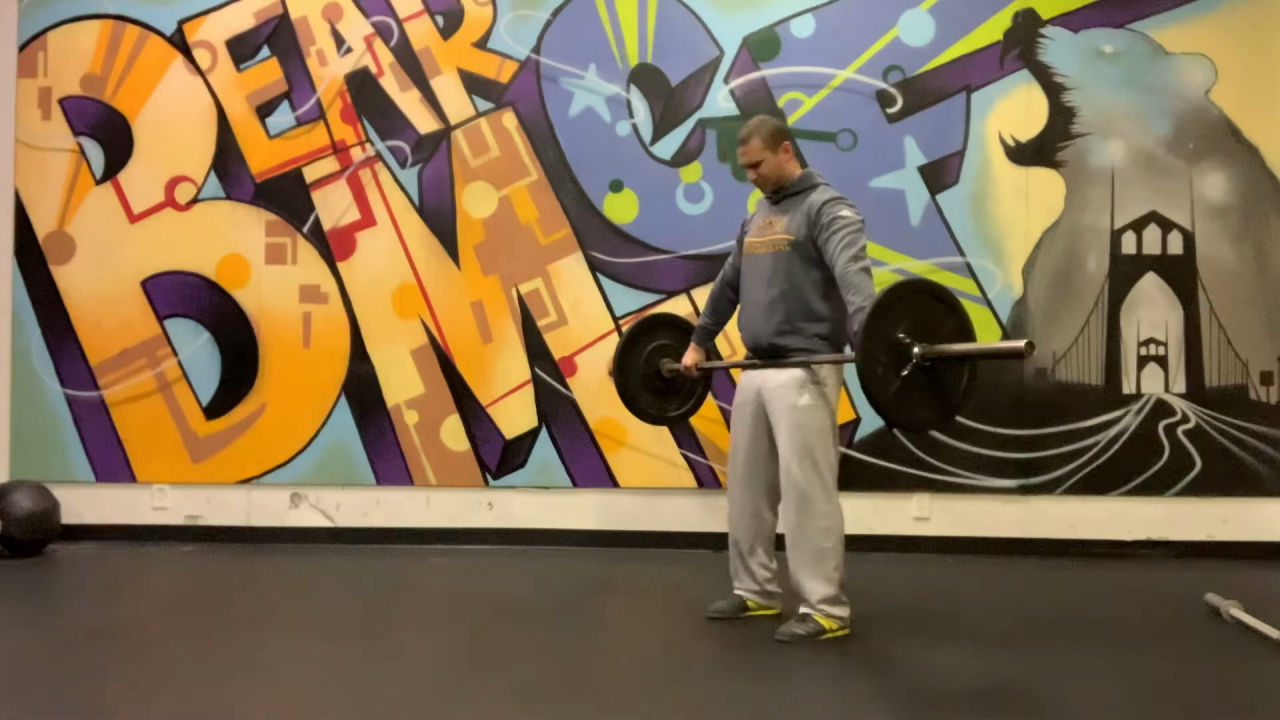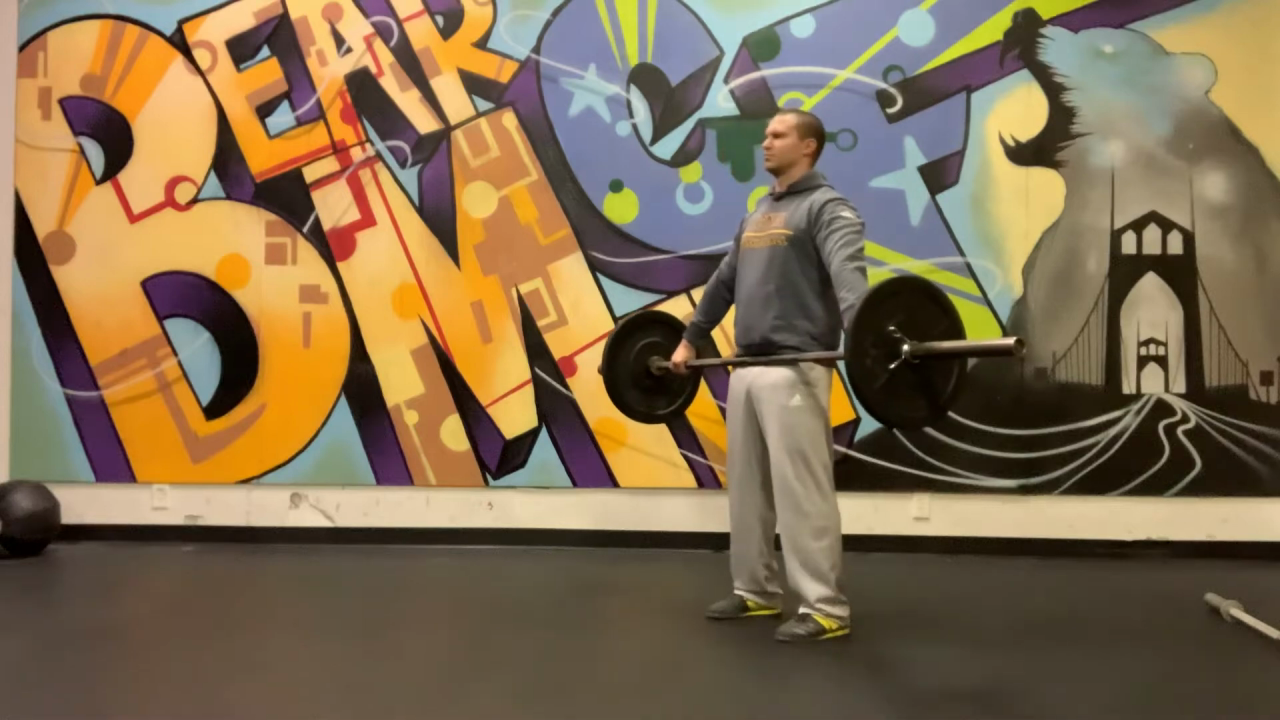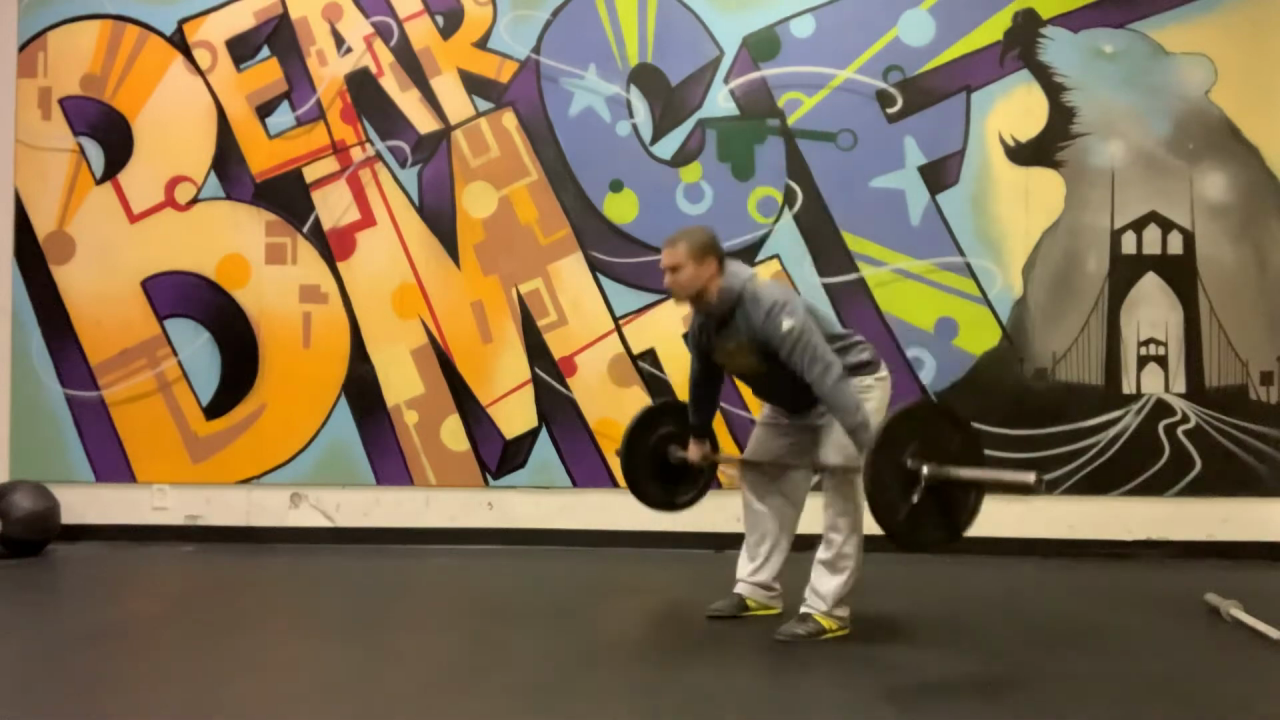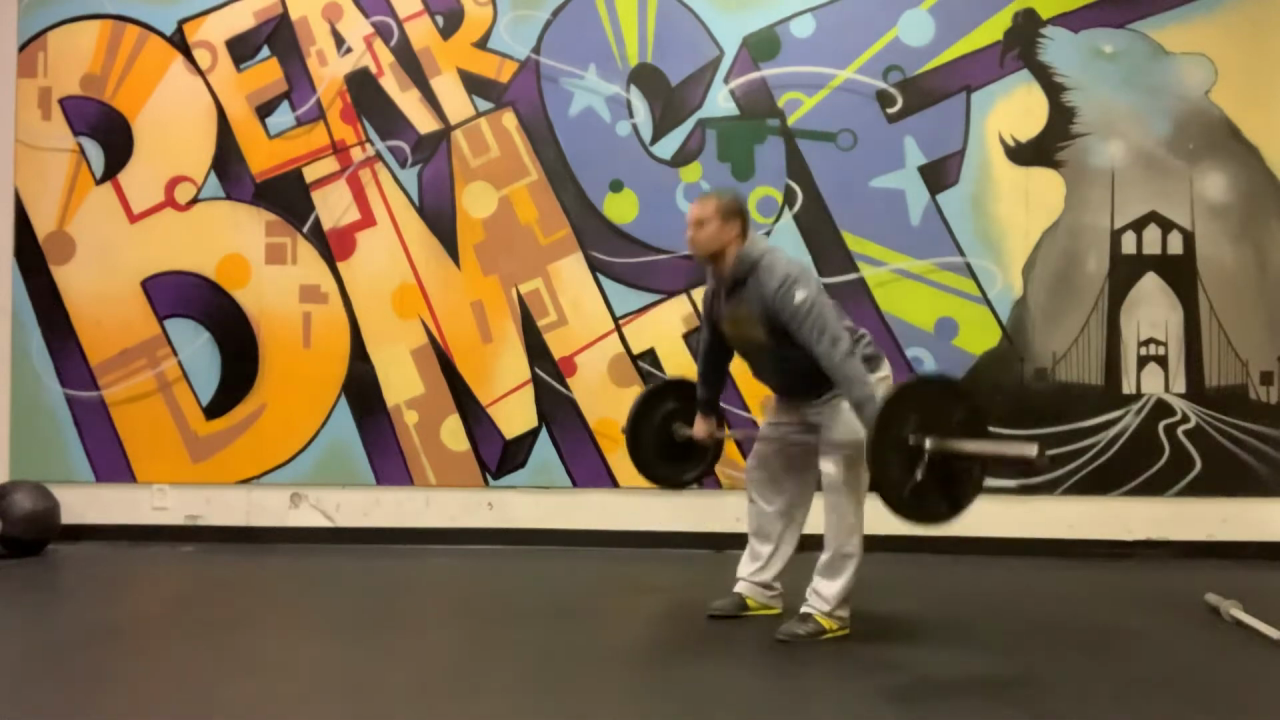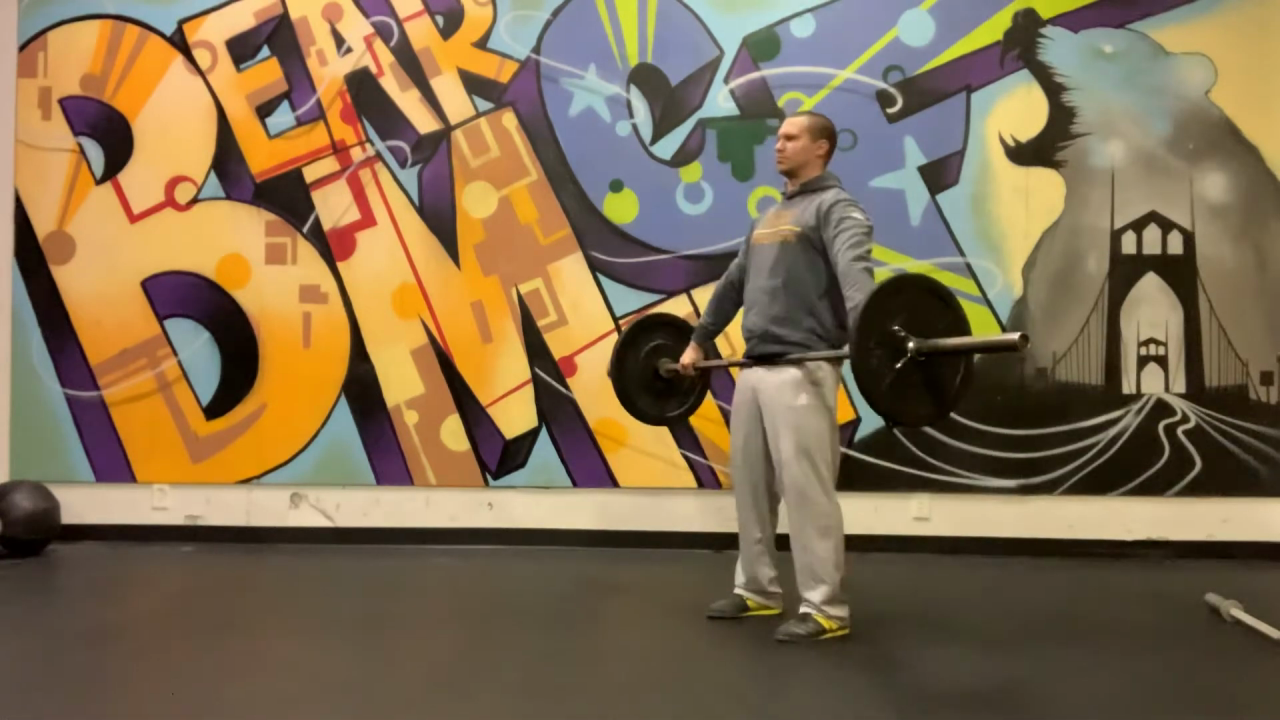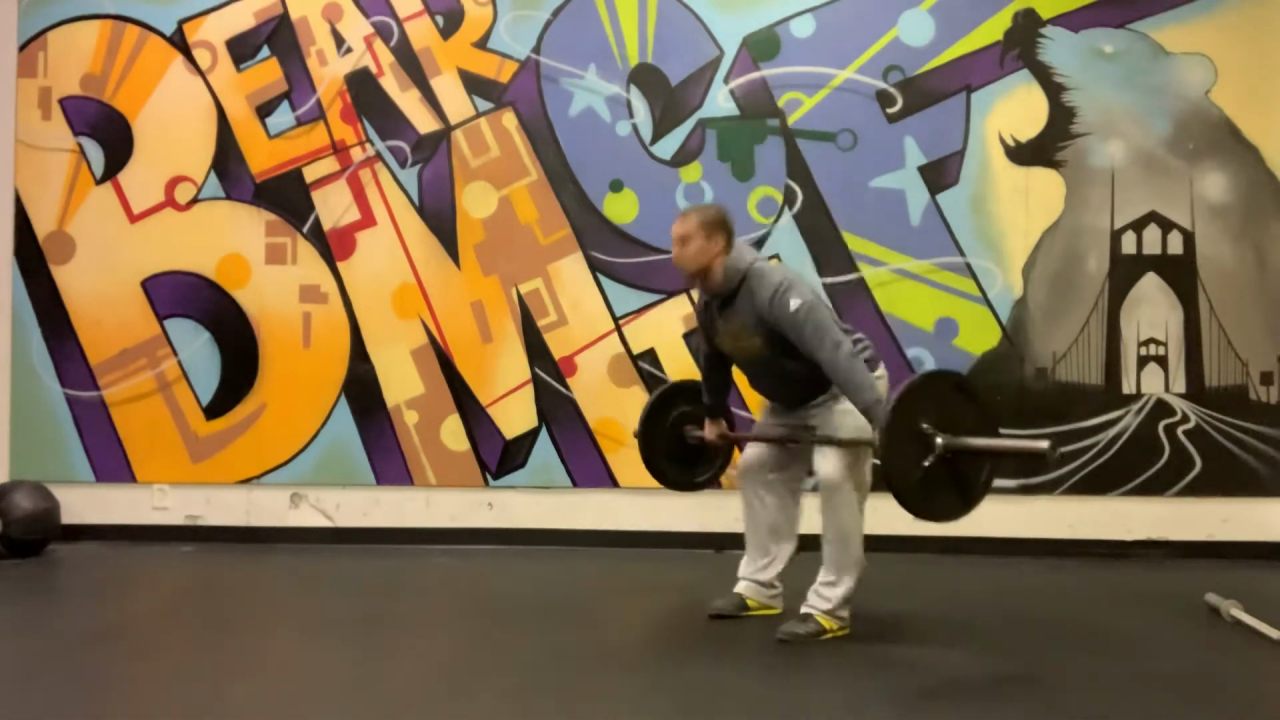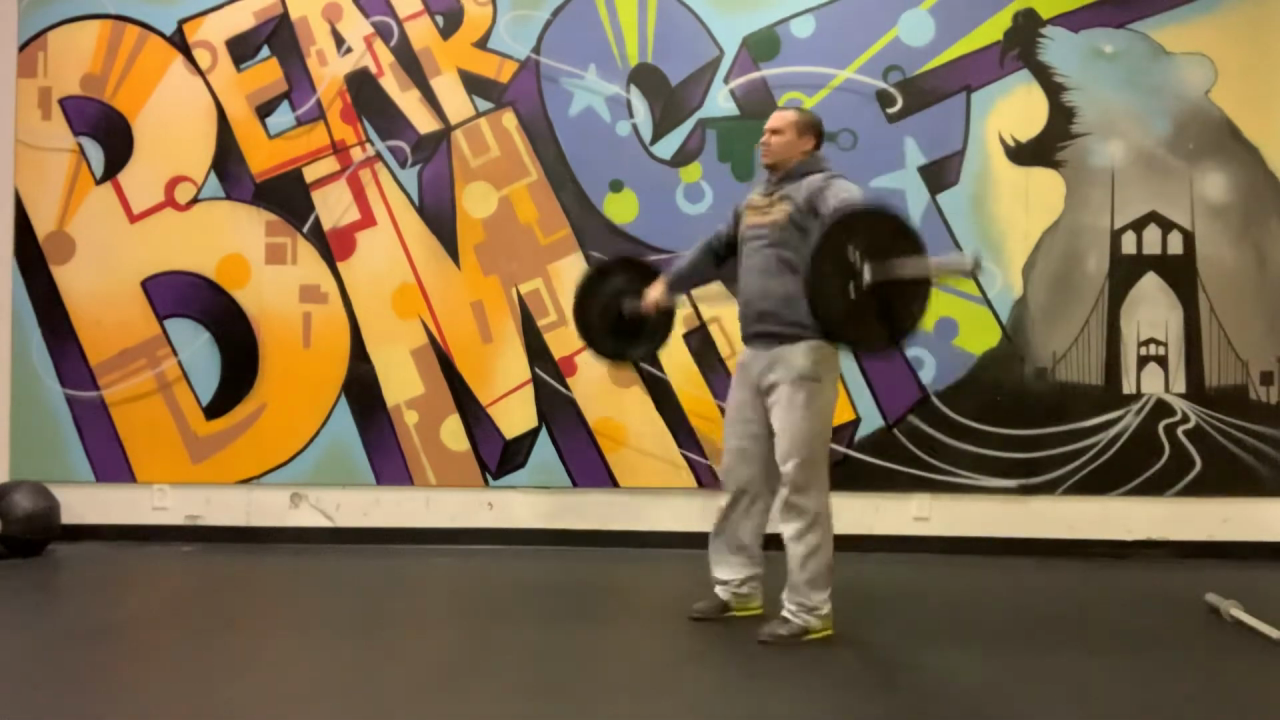
dt=0.7s
person 1, frame 1
left shoulder: (827, 208)
right shoulder: (756, 217)
left elbow: (852, 273)
right elbow: (729, 284)
left wrist: (866, 337)
right wrist: (698, 341)
left hip: (804, 371)
right hip: (754, 371)
left knee: (806, 489)
right knee: (747, 487)
left ankle: (825, 607)
right ankle: (755, 589)
person 1, frame 2
left shoulder: (828, 208)
right shoulder: (757, 214)
left elbow: (847, 272)
right elbow: (724, 281)
right wrist: (690, 339)
left hip: (795, 371)
right hip: (746, 369)
left knee: (802, 489)
right knee: (747, 487)
left ankle: (825, 608)
right ankle: (755, 591)
person 1, frame 3
left shoulder: (769, 309)
right shoulder: (703, 322)
left elbow: (829, 375)
right elbow: (704, 380)
left wrist: (871, 449)
right wrist: (698, 436)
left hip: (857, 381)
left knee: (839, 484)
right knee: (758, 477)
left ankle: (826, 610)
right ankle: (757, 589)
person 1, frame 4
left shoulder: (782, 281)
right shoulder: (718, 290)
left elbow: (837, 350)
right elbow: (714, 354)
left wrist: (878, 425)
right wrist: (705, 414)
left hip: (848, 387)
right hip: (796, 394)
left knee: (838, 481)
right knee: (766, 477)
left ankle: (828, 609)
right ankle: (757, 589)
person 1, frame 5
left shoulder: (837, 208)
right shoulder: (770, 216)
left elbow: (854, 272)
right elbow: (734, 281)
right wrist: (699, 340)
left hip: (802, 370)
right hip: (754, 367)
left knee: (806, 488)
right knee: (750, 484)
left ankle: (825, 608)
right ankle: (758, 591)
person 1, frame 6
left shoulder: (774, 290)
right shoulder: (709, 301)
left elbow: (836, 356)
right elbow: (716, 363)
left wrist: (886, 427)
right wrist: (715, 417)
left hip: (842, 393)
right hip: (793, 400)
left knee: (837, 482)
right knee: (760, 476)
left ankle: (827, 610)
right ankle: (755, 589)
person 1, frame 7
left shoulder: (822, 188)
right shoulder: (754, 200)
left elbow: (852, 211)
right elbow: (716, 249)
right wrist: (667, 285)
left hip: (803, 354)
right hip: (755, 355)
left knee: (801, 482)
right knee: (741, 476)
left ankle: (809, 610)
right ankle: (736, 587)
